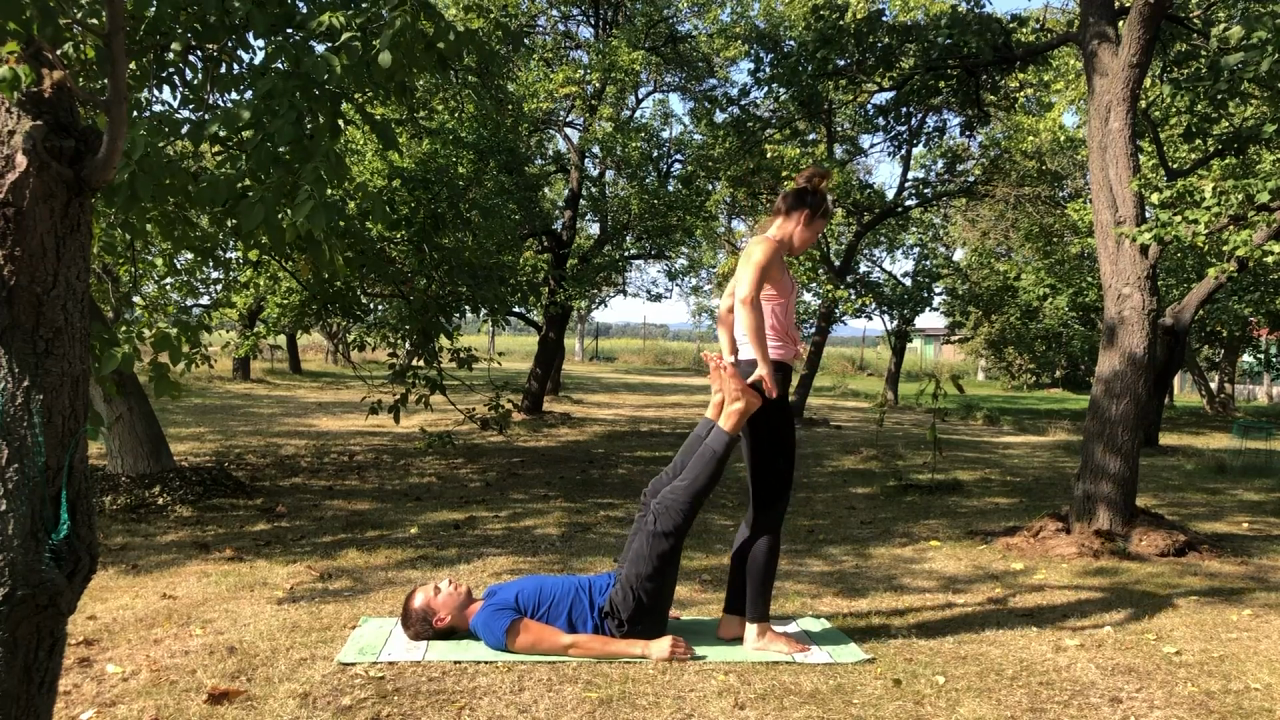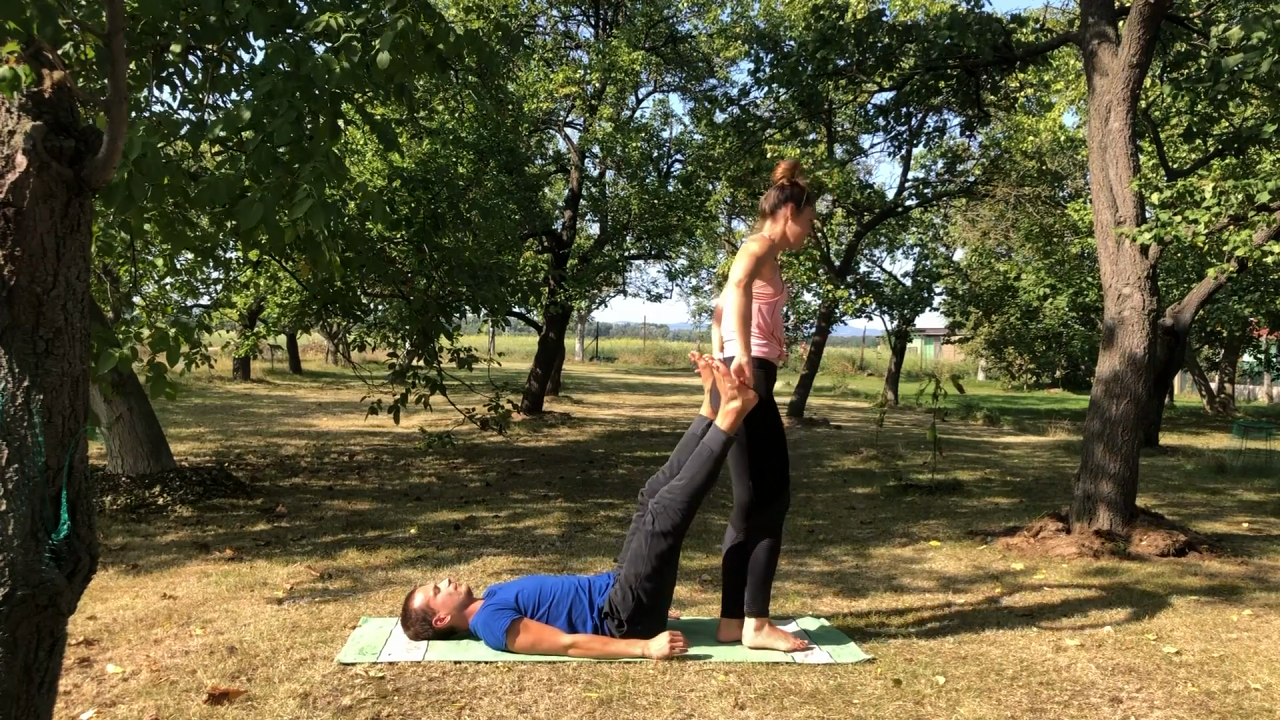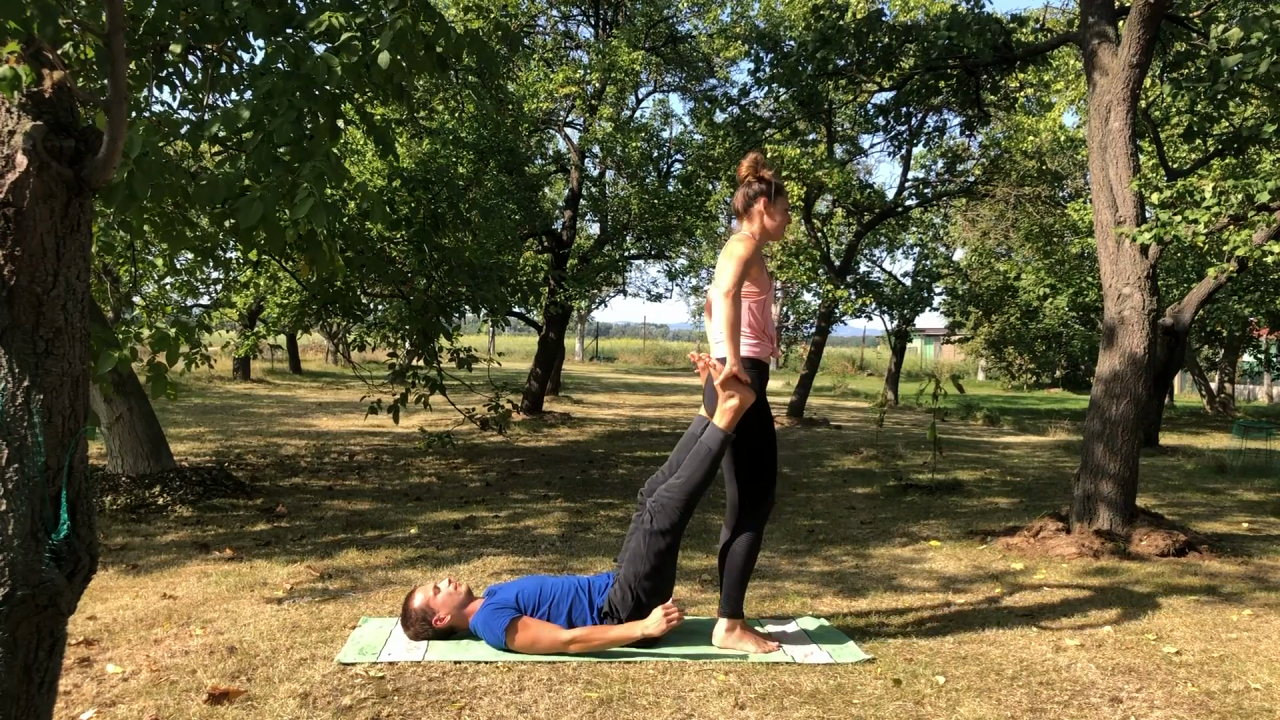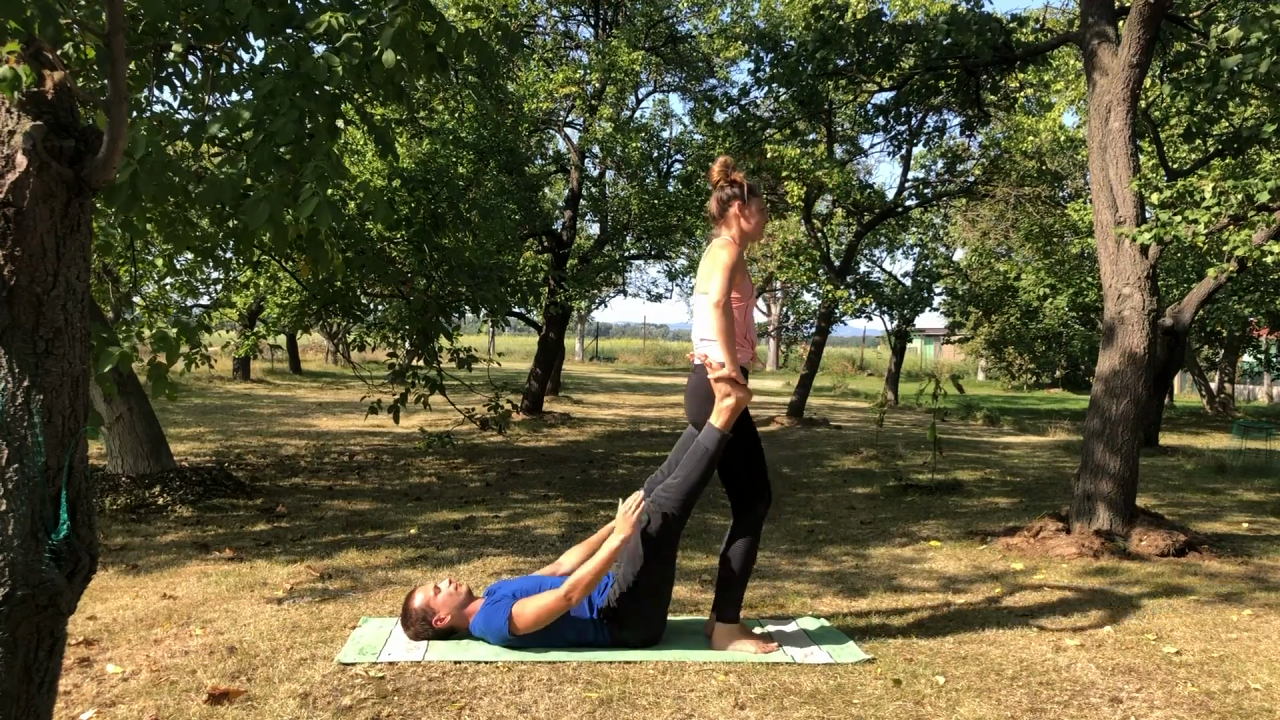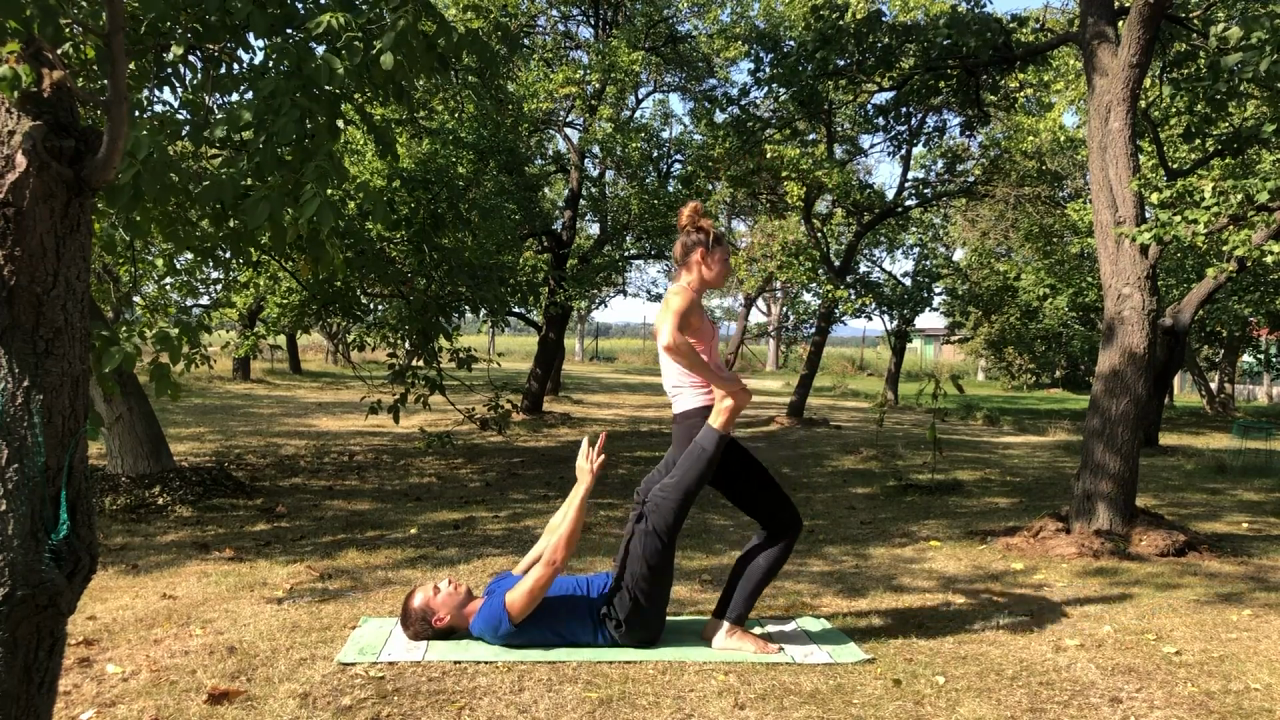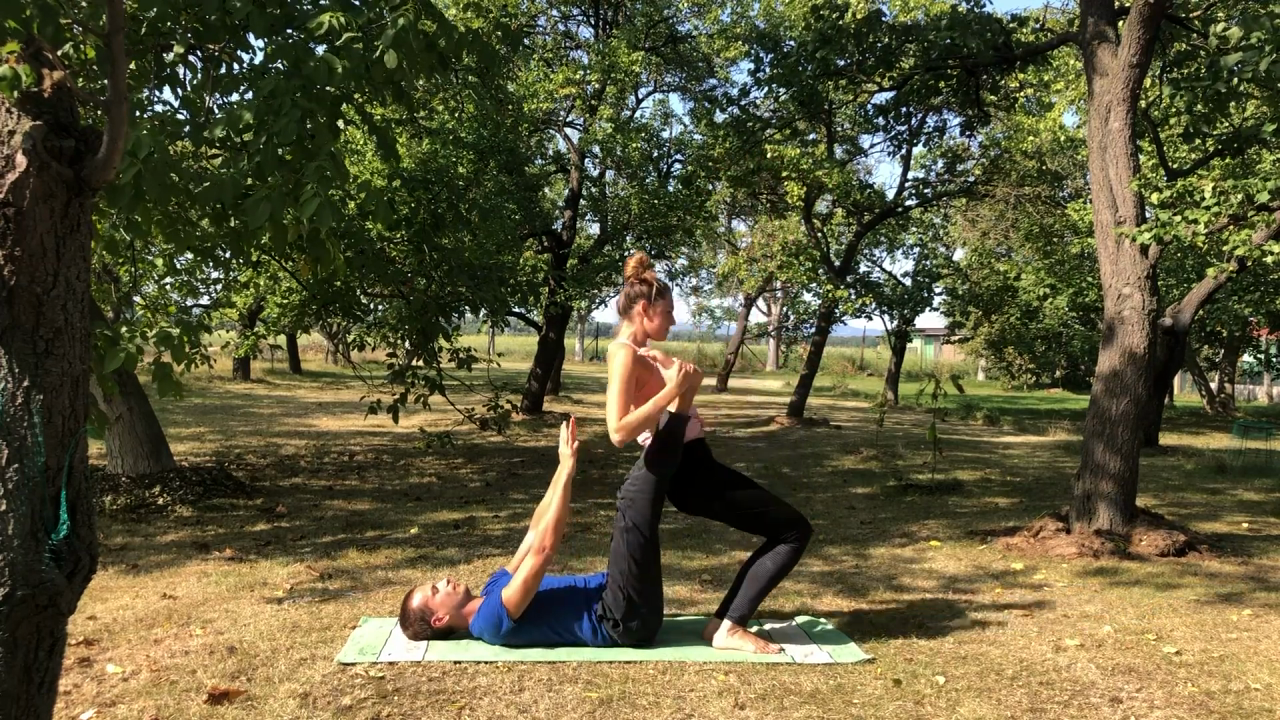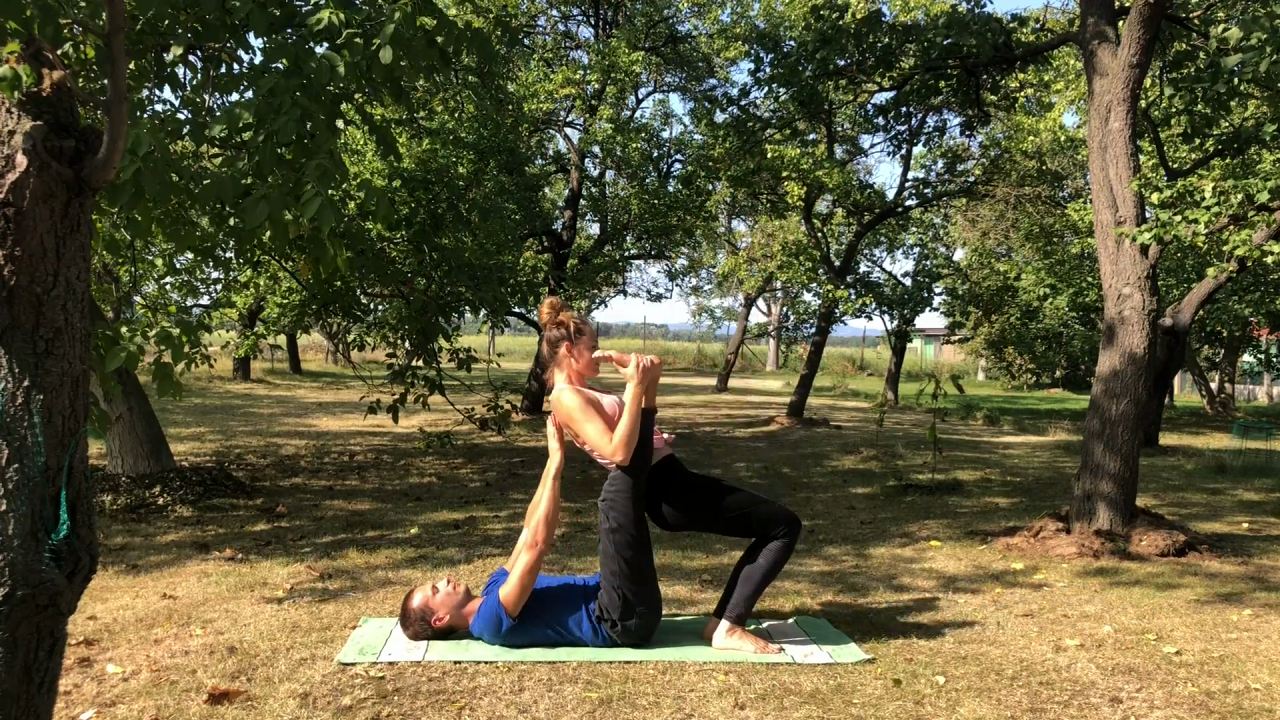
dt=0.3s
person 1, frame 1
left shoulder: (762, 253)
right shoulder: (767, 247)
left elbow: (725, 309)
right elbow: (744, 299)
left wrist: (732, 363)
right wrist: (763, 367)
left hip: (757, 383)
right hip: (763, 383)
left knee: (766, 505)
right knee: (769, 506)
left ankle: (734, 616)
right ankle: (757, 628)
person 1, frame 2
left shoulder: (760, 253)
right shoulder: (762, 246)
left elbow: (722, 307)
right elbow: (737, 285)
left wrist: (722, 360)
right wrist: (743, 356)
left hip: (740, 382)
right hip: (749, 382)
left knee: (753, 503)
right knee: (768, 502)
left ankle: (732, 619)
right ankle: (755, 622)
person 1, frame 3
left shoulder: (740, 249)
right shoulder: (746, 242)
left elbow: (712, 303)
right elbow: (728, 293)
right wrist: (735, 360)
left hip: (737, 380)
right hip: (740, 381)
left knee: (747, 502)
right knee: (754, 503)
left ankle: (731, 617)
right ankle: (729, 625)
person 1, frame 4
left shoulder: (717, 252)
right shoulder: (728, 248)
right elbow: (718, 301)
right wrist: (729, 363)
left hip: (709, 385)
right hip: (718, 387)
left knee: (752, 501)
right knee: (752, 504)
left ankle: (725, 618)
right ankle: (726, 626)
person 1, frame 5
left shoulder: (683, 300)
right shoulder: (684, 293)
right elbow: (668, 340)
left wrist: (720, 374)
right wrist: (722, 380)
left hip: (694, 429)
right hip: (701, 427)
left knee: (778, 522)
right knee: (783, 524)
left ankle: (725, 621)
right ankle: (729, 628)
person 1, frame 6
left shoulder: (635, 352)
right shoulder: (623, 353)
right elbow: (619, 430)
left wrist: (665, 367)
right wrist: (672, 391)
left hip: (684, 462)
right hip: (687, 466)
left knee: (788, 528)
right knee: (793, 530)
left ankle: (726, 620)
right ankle: (728, 627)
person 1, frame 7
left shoulder: (578, 393)
right shoulder: (566, 398)
right elbow: (619, 451)
left wrist: (630, 369)
left hip: (667, 475)
right hip: (669, 488)
left knee: (779, 524)
right knee: (784, 525)
left ankle: (726, 620)
right ankle: (728, 629)
person 2, frame 1
left shoulder: (492, 599)
right shoulder: (491, 624)
right elbow: (570, 644)
right wrist: (646, 648)
left hip: (614, 592)
right hip: (625, 617)
left knee: (658, 495)
right knee: (665, 513)
left ankle: (720, 410)
right ankle: (732, 418)
person 2, frame 2
left shoulder: (495, 598)
right shoulder: (494, 625)
right elbow: (570, 644)
right wrist: (646, 647)
left hip: (613, 591)
right hip: (626, 615)
left knee: (655, 494)
right knee: (664, 512)
left ankle: (714, 407)
right ankle: (730, 415)
person 2, frame 3
left shoulder: (492, 599)
right shoulder: (492, 623)
right elbow: (571, 639)
right wrist: (643, 627)
left hip: (614, 595)
right hip: (622, 612)
left knee: (654, 496)
right knee: (661, 512)
left ankle: (715, 408)
right ankle: (727, 414)
person 2, frame 4
left shoulder: (494, 597)
right shoulder: (494, 621)
left elbow: (560, 567)
right elbow: (569, 594)
left wrist: (613, 528)
right wrist: (619, 536)
left hip: (616, 594)
right hip: (627, 618)
left knee: (652, 494)
right knee: (663, 508)
left ankle: (717, 405)
right ankle: (723, 413)
person 2, frame 5
left shoulder: (496, 591)
right shoulder: (492, 620)
left elbow: (549, 538)
right elbow: (553, 560)
left wrist: (582, 480)
right wrist: (584, 486)
left hip: (616, 595)
right hip: (626, 620)
left knee: (654, 498)
right knee: (659, 510)
left ankle: (717, 413)
right ankle: (721, 421)
person 2, frame 6
left shoulder: (493, 590)
right shoulder: (493, 619)
left elbow: (536, 531)
right elbow: (543, 548)
left wrist: (563, 467)
right wrist: (566, 470)
left hip: (604, 594)
right hip: (626, 619)
left knee: (635, 496)
right knee: (635, 501)
left ankle: (676, 407)
right ankle: (677, 404)
person 2, frame 7
left shoulder: (494, 591)
right shoulder: (491, 621)
left elbow: (531, 528)
right elbow: (536, 543)
left wrist: (552, 461)
right wrist: (555, 464)
right hip: (625, 619)
left knee: (623, 493)
right knee: (617, 499)
left ankle: (641, 391)
right ankle: (638, 390)
